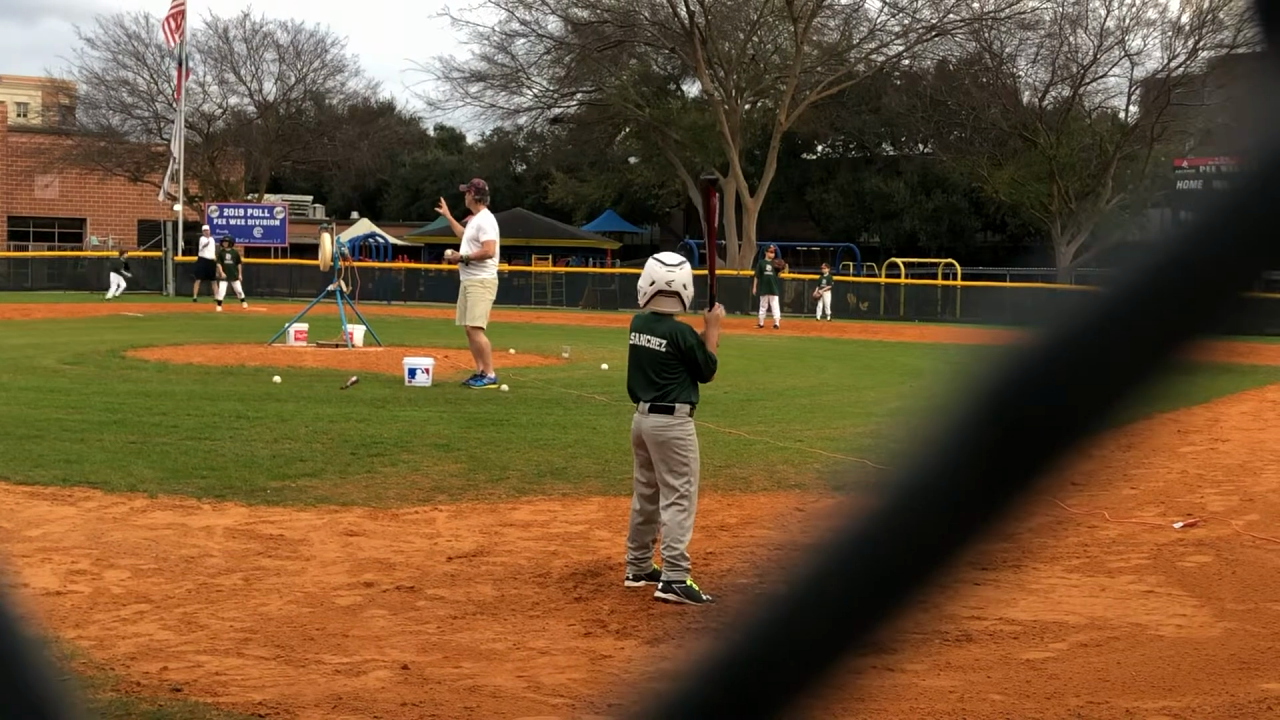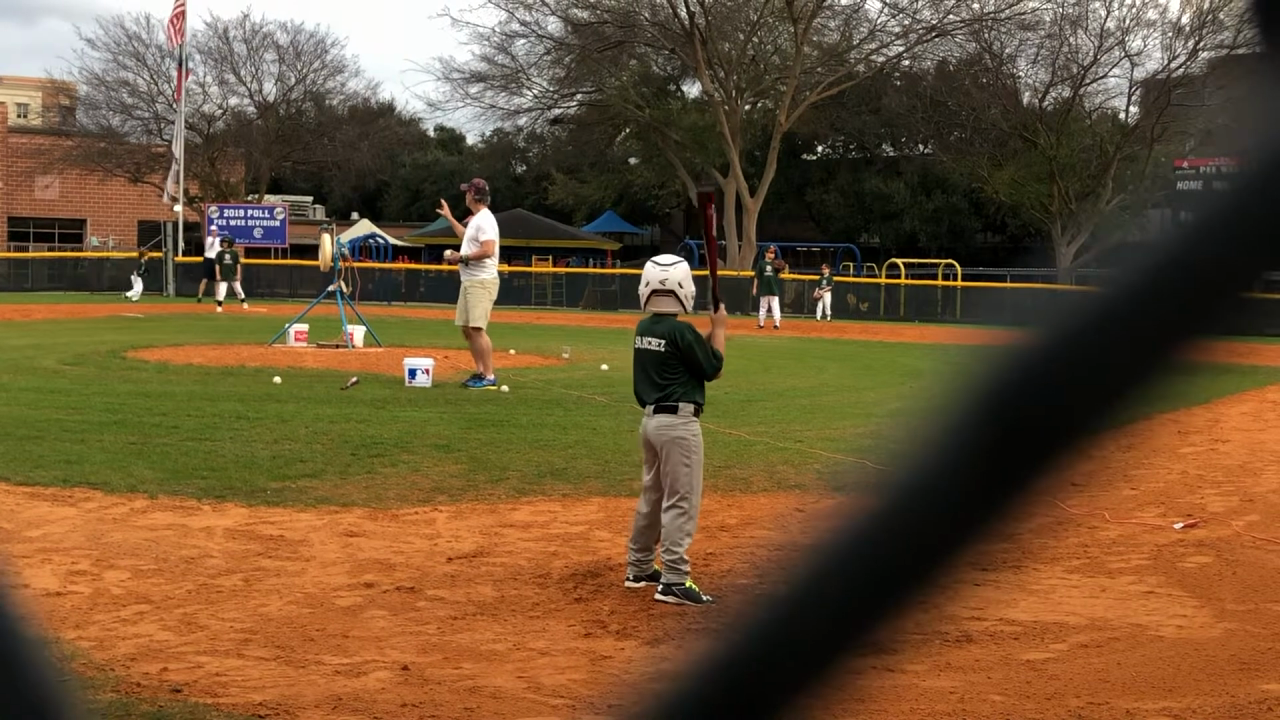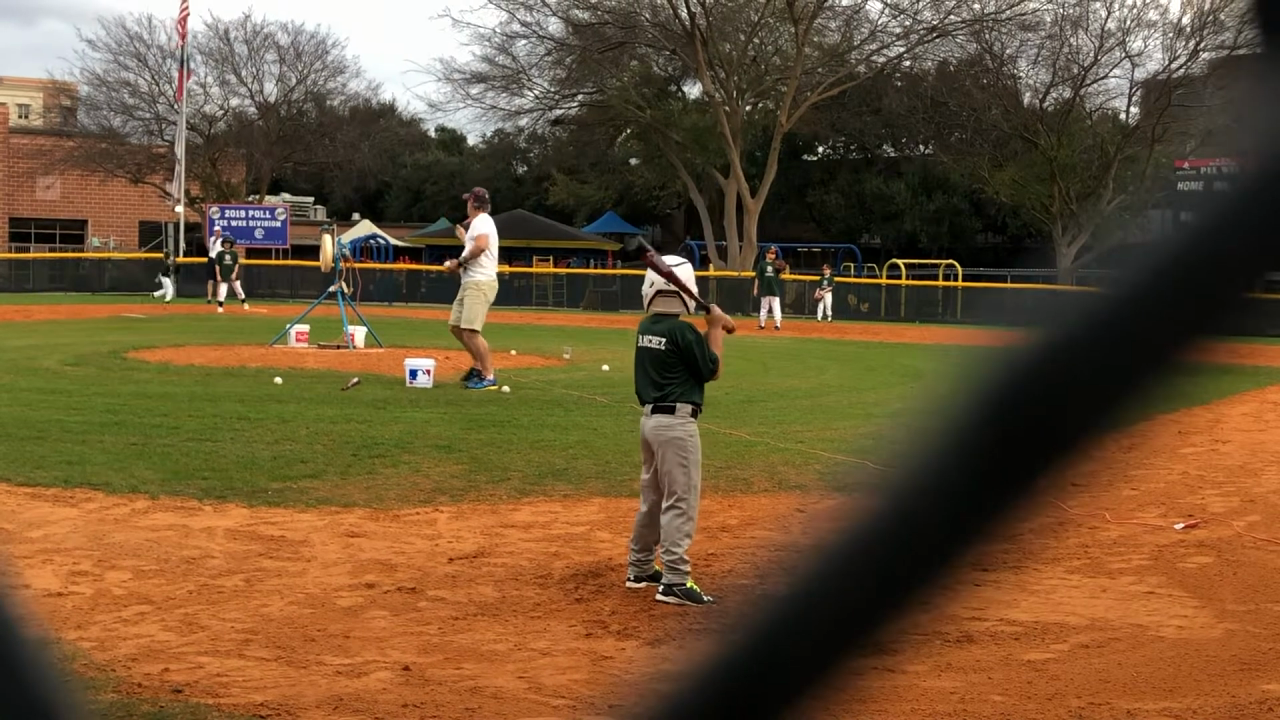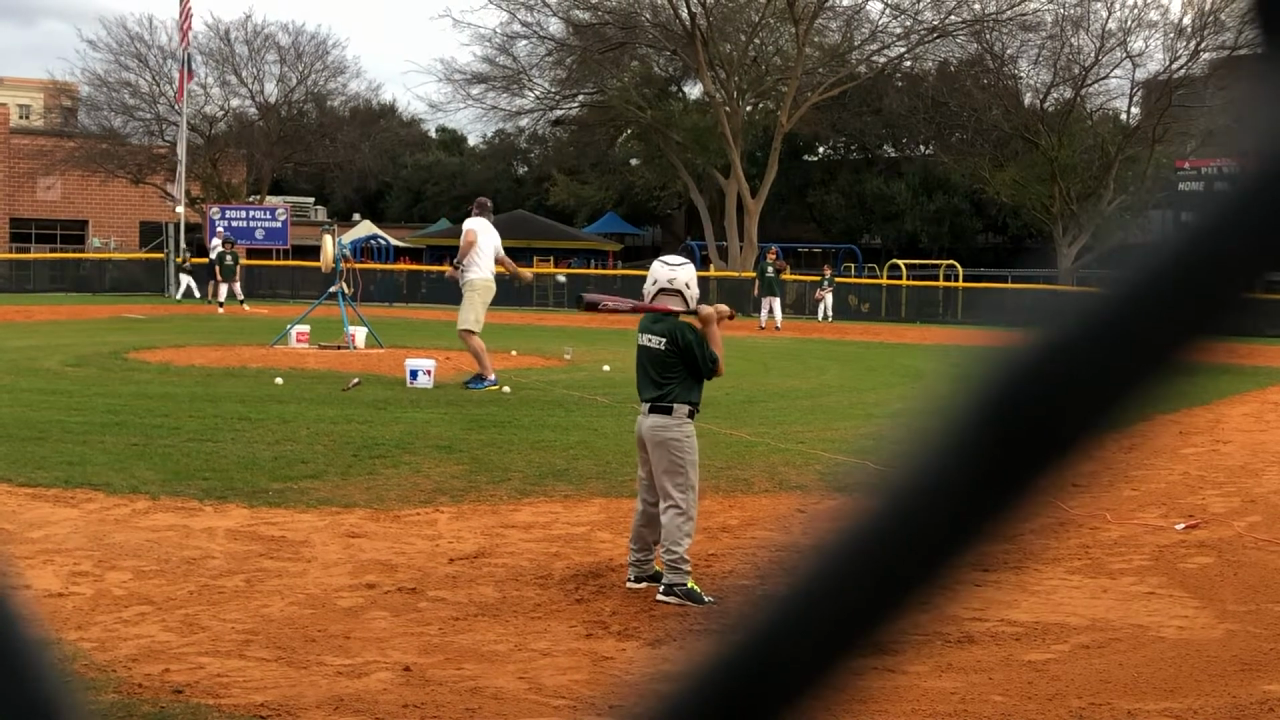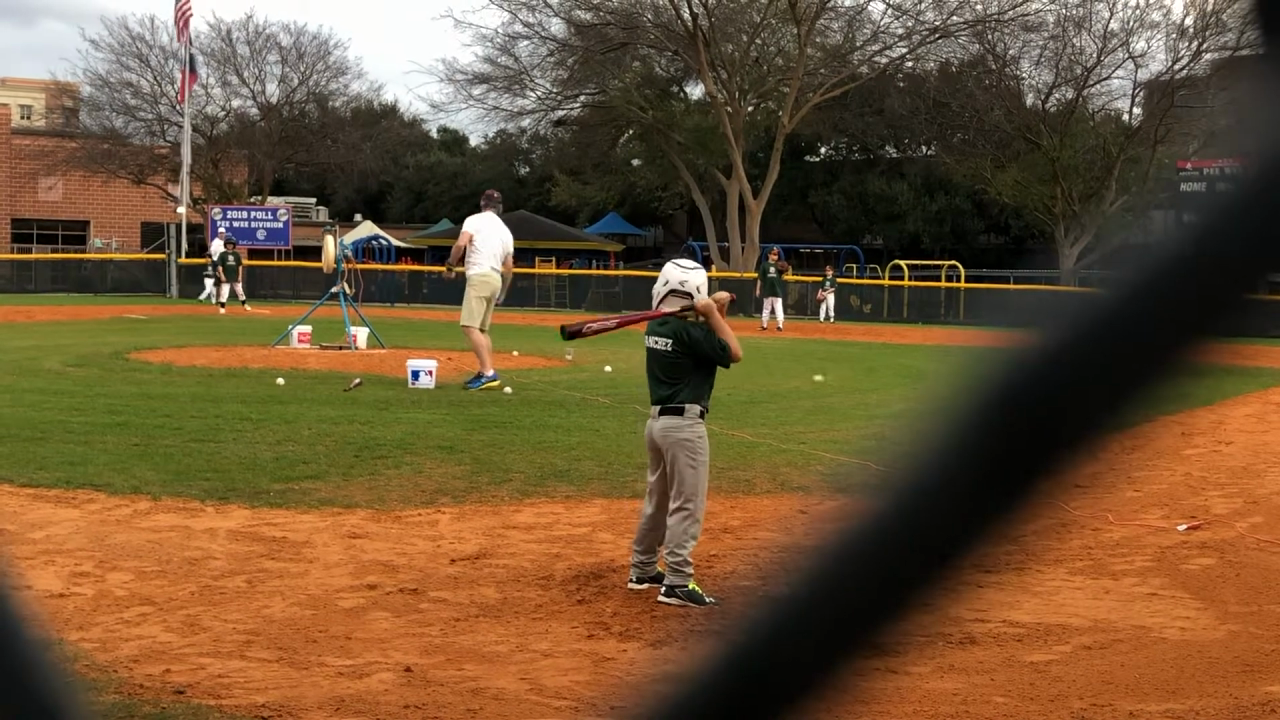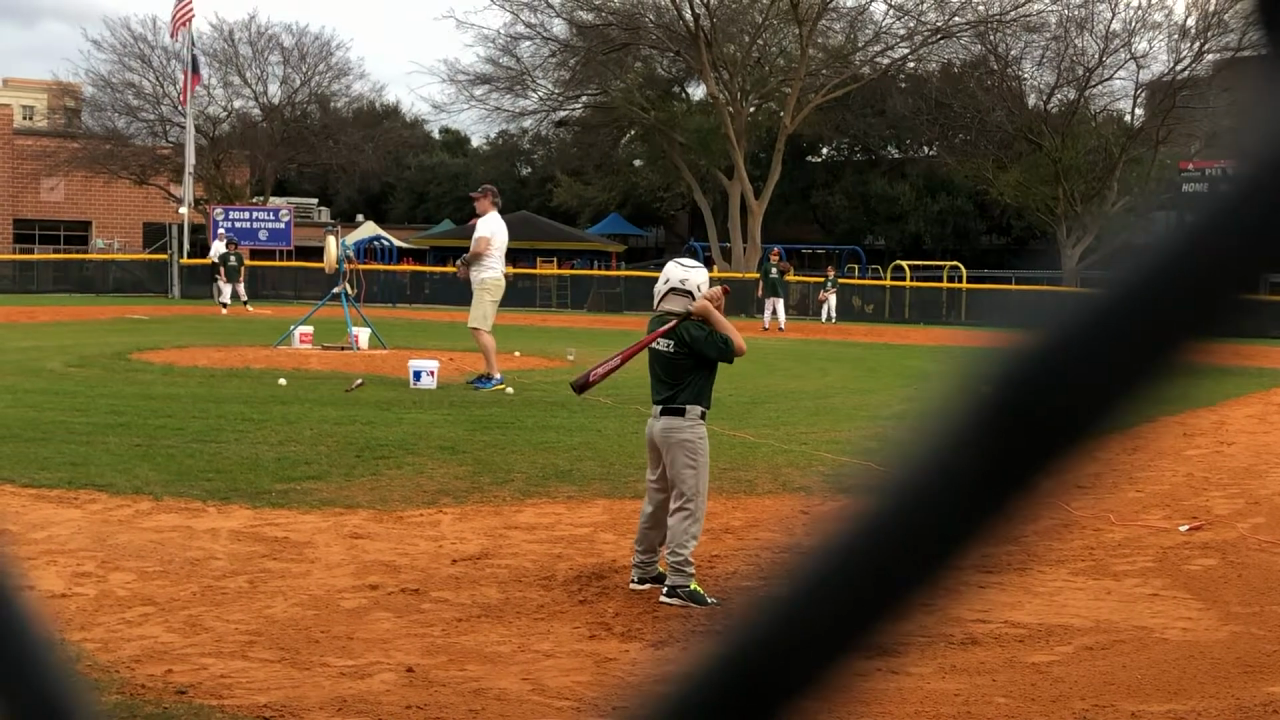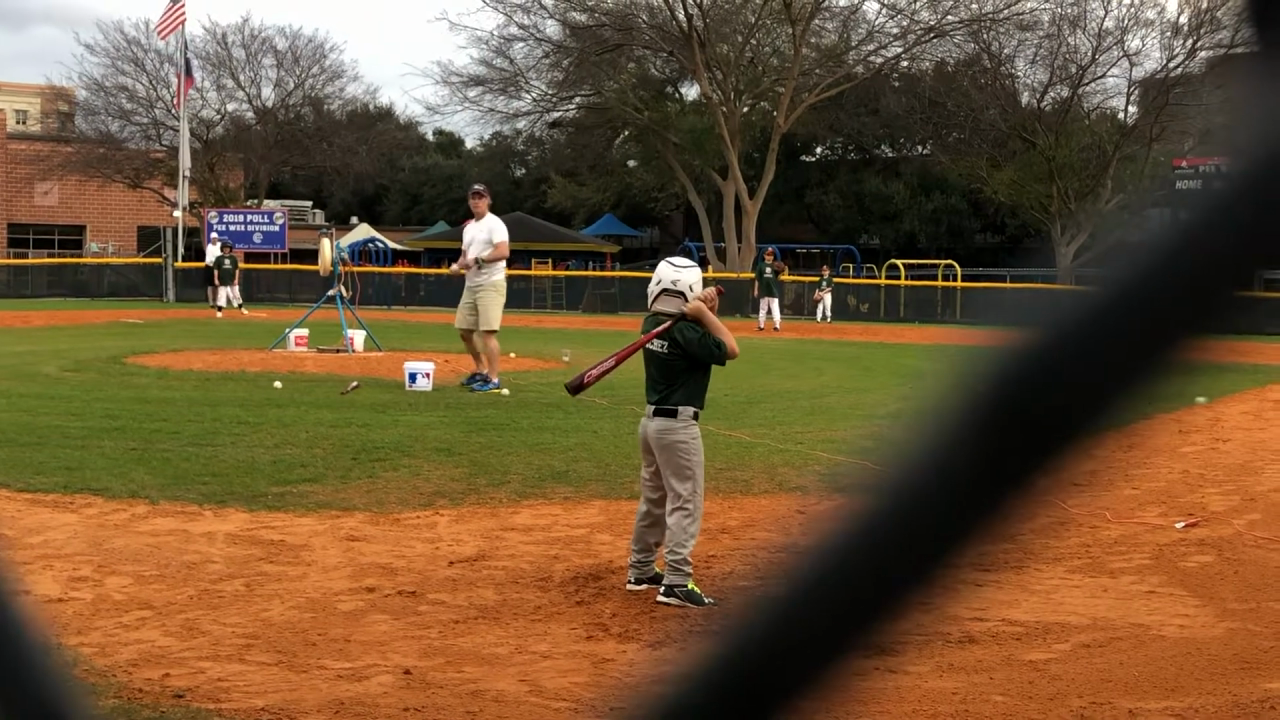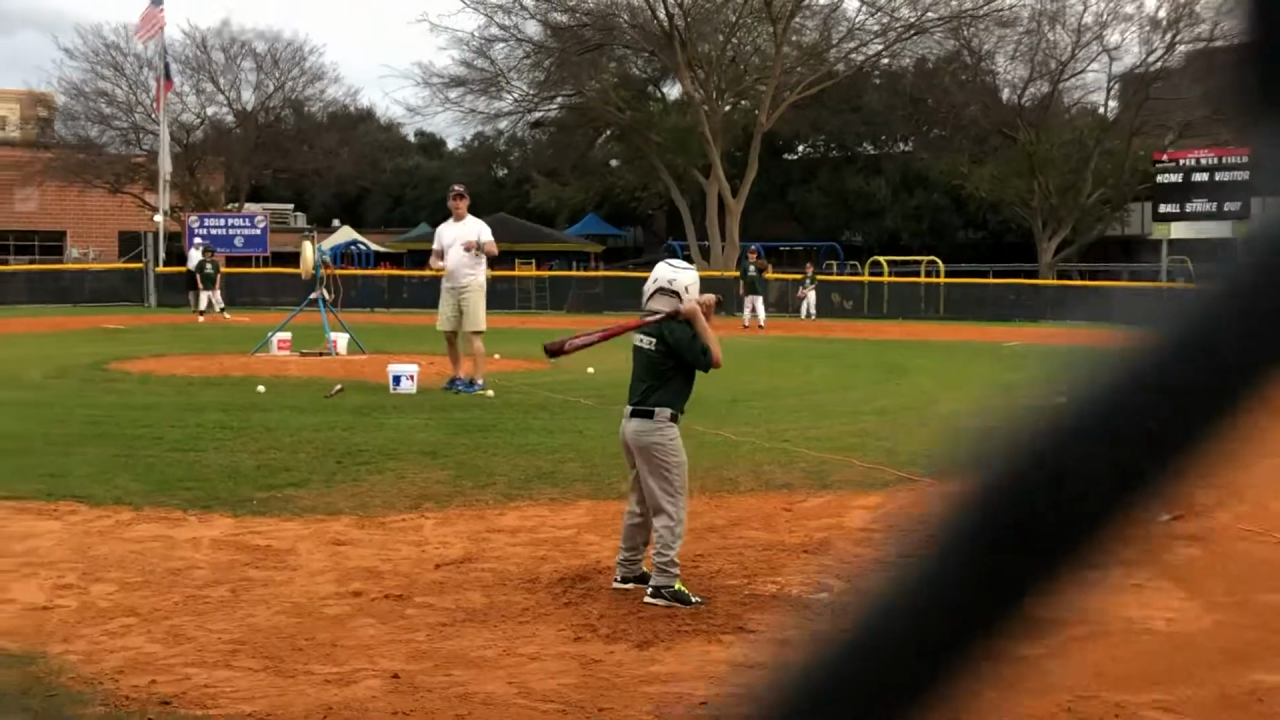
dt=0.3s
person 1, frame 1
left shoulder: (638, 324)
right shoulder: (680, 331)
right elbow: (708, 372)
left wrist: (704, 334)
right wrist: (713, 329)
left hip: (642, 417)
right hip: (673, 422)
left knee: (646, 496)
right knee: (679, 499)
left ankle: (638, 567)
right ankle: (674, 579)
person 1, frame 2
left shoulder: (643, 328)
right shoulder: (680, 330)
right elbow: (713, 369)
left wrist: (710, 336)
right wrist: (719, 328)
left hip: (651, 420)
right hip: (679, 423)
left knee: (652, 498)
right knee: (681, 502)
left ankle: (639, 567)
right ankle: (674, 581)
person 1, frame 3
left shoulder: (646, 326)
right shoulder: (682, 330)
right elbow: (712, 371)
left wrist: (713, 328)
right wrist: (716, 328)
left hip: (650, 419)
right hip: (677, 423)
left knee: (652, 498)
right knee: (680, 501)
left ankle: (640, 568)
right ankle: (674, 582)
person 1, frame 4
left shoulder: (647, 323)
right shoulder: (681, 330)
right elbow: (715, 368)
left wrist: (711, 321)
right wrist: (710, 324)
left hip: (647, 419)
right hip: (673, 423)
left knee: (649, 497)
right knee: (679, 501)
left ankle: (640, 569)
right ankle: (675, 582)
person 1, frame 5
left shoulder: (655, 326)
right shoulder: (688, 330)
left elbow: (705, 340)
right elbow: (734, 353)
left wrist: (716, 313)
right wrist: (713, 314)
left hip: (657, 421)
right hip: (684, 425)
left knee: (657, 499)
right knee: (686, 504)
left ankle: (642, 569)
right ankle: (677, 582)
person 1, frame 6
left shoulder: (657, 324)
right shoulder: (688, 331)
left elbow: (706, 337)
right elbow: (738, 347)
left wrist: (713, 311)
right wrist: (711, 313)
left hip: (658, 421)
right hip: (685, 425)
left knee: (657, 499)
right knee: (687, 504)
left ankle: (644, 570)
right ankle: (678, 584)
person 1, frame 7
left shoulder: (651, 323)
right shoulder: (682, 331)
left elbow: (699, 339)
right elbow: (730, 350)
left wrist: (706, 312)
right wrist: (705, 314)
left hip: (652, 421)
right hip: (678, 426)
left knee: (653, 500)
right knee: (685, 503)
left ankle: (640, 571)
right ankle: (676, 583)
person 1, frame 8
left shoulder: (647, 325)
right shoulder: (673, 330)
left elbow: (689, 344)
right elbow: (714, 358)
left wrist: (702, 317)
right wrist: (699, 318)
left hip: (634, 422)
right hip: (657, 427)
left knee: (642, 501)
right knee: (669, 505)
left ankle: (628, 569)
right ankle: (663, 583)
person 2, frame 1
left shoulder: (485, 220)
right shoulder: (474, 219)
left elbow: (489, 252)
left wrist: (462, 257)
right wrist: (448, 216)
left hip: (482, 282)
right hip: (468, 281)
left knee: (475, 329)
right knee: (469, 329)
left ankle: (490, 375)
right ankle: (480, 373)
person 2, frame 2
left shoulder: (484, 219)
right shoulder: (475, 219)
left elbow: (487, 251)
left wrist: (461, 257)
right wrist: (449, 217)
left hip: (482, 282)
right hip: (469, 281)
left knee: (477, 329)
right knee: (467, 329)
left ankle: (489, 377)
right ankle: (480, 373)
person 2, frame 3
left shoulder: (480, 220)
right shoulder: (484, 223)
left elbow: (481, 245)
left wrist: (460, 261)
right wrist: (464, 237)
left hip: (480, 284)
right hip: (470, 284)
left knee: (470, 330)
right knee: (456, 326)
left ankle: (488, 376)
right ankle: (478, 366)
person 2, frame 4
left shoulder: (471, 221)
right shoulder: (492, 231)
left elbow: (470, 240)
right elbow: (504, 260)
left wrist: (456, 265)
right wrist: (521, 273)
left hip: (477, 283)
right hip: (481, 284)
left knee: (466, 332)
right knee: (466, 332)
left ankle: (490, 378)
right ankle: (483, 372)
person 2, frame 5
left shoulder: (474, 219)
right shoulder: (505, 230)
left elbow: (461, 244)
right elbow: (508, 267)
left wrist: (450, 265)
right wrist: (503, 292)
left hip: (479, 278)
right hip: (495, 280)
left knee: (470, 327)
right knee: (481, 329)
left ankle: (488, 373)
right ankle: (486, 372)
person 2, frame 6
left shoulder: (486, 221)
right shoulder: (501, 224)
left elbow: (479, 249)
left wrist: (463, 261)
right wrist: (469, 270)
left hip: (487, 282)
right hip: (495, 281)
left knee: (478, 329)
right knee: (483, 330)
left ankle: (496, 377)
right ankle: (490, 373)
person 2, frame 7
left shoulder: (495, 223)
right shoulder: (468, 227)
left elbow: (504, 252)
left wrist: (478, 260)
right wrist: (458, 265)
left hip: (491, 284)
right hip: (471, 286)
left knee: (487, 332)
right knee: (464, 330)
left ankle: (493, 380)
right ankle: (480, 371)
person 2, frame 8
left shoulder: (478, 225)
right shoulder: (442, 229)
left elbow: (493, 250)
right elbow: (434, 257)
left wrist: (477, 246)
right wrist: (436, 264)
left hip: (472, 286)
right hip: (449, 288)
left knee: (473, 334)
right knee: (449, 334)
left ankle: (478, 381)
right ankle: (457, 377)
